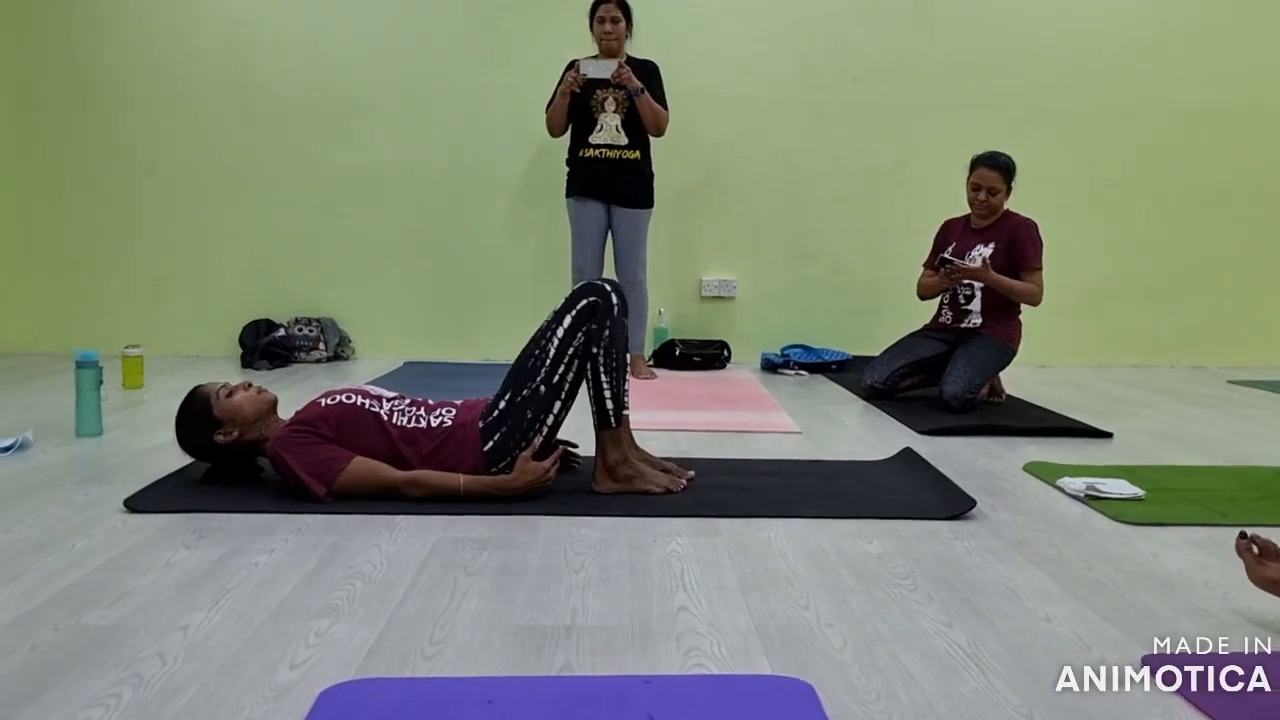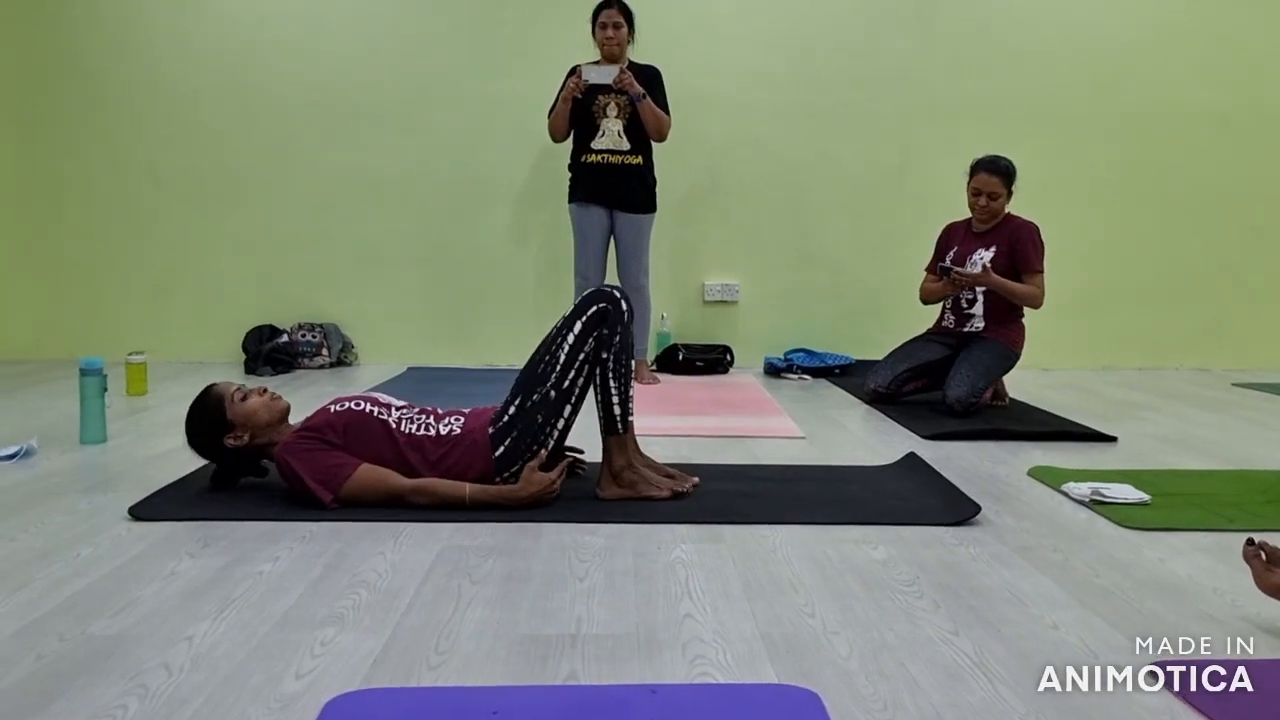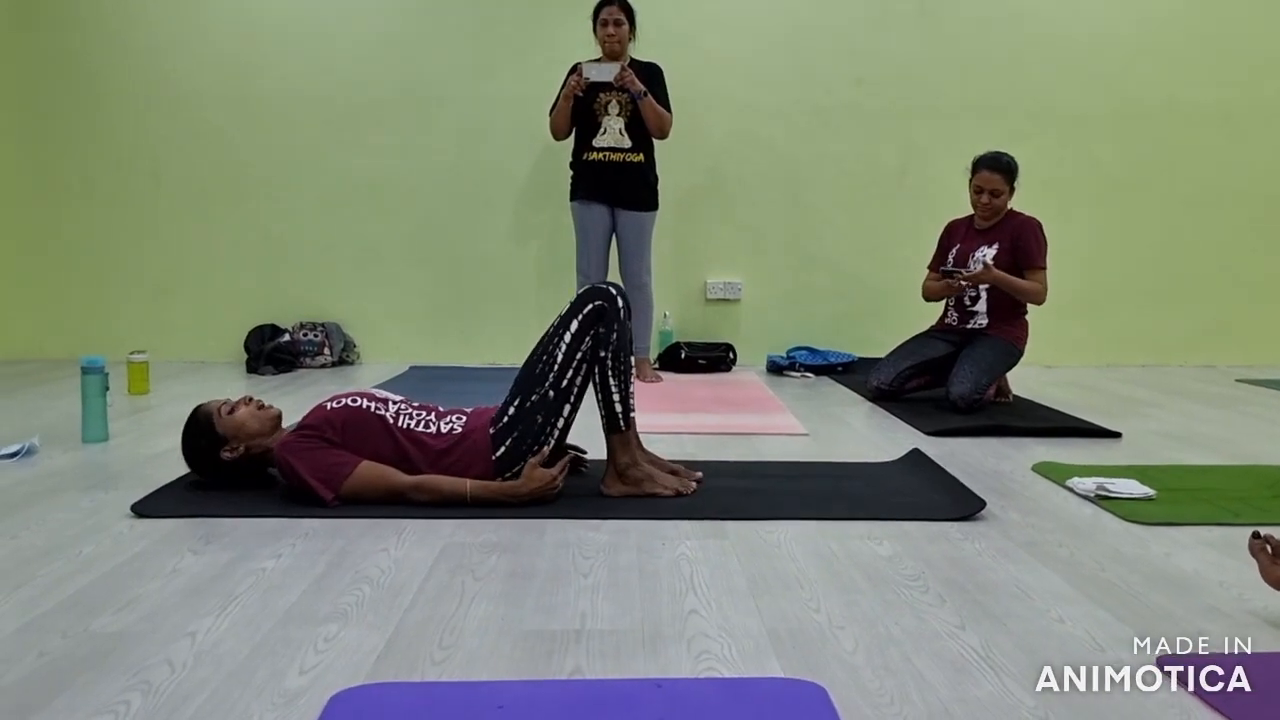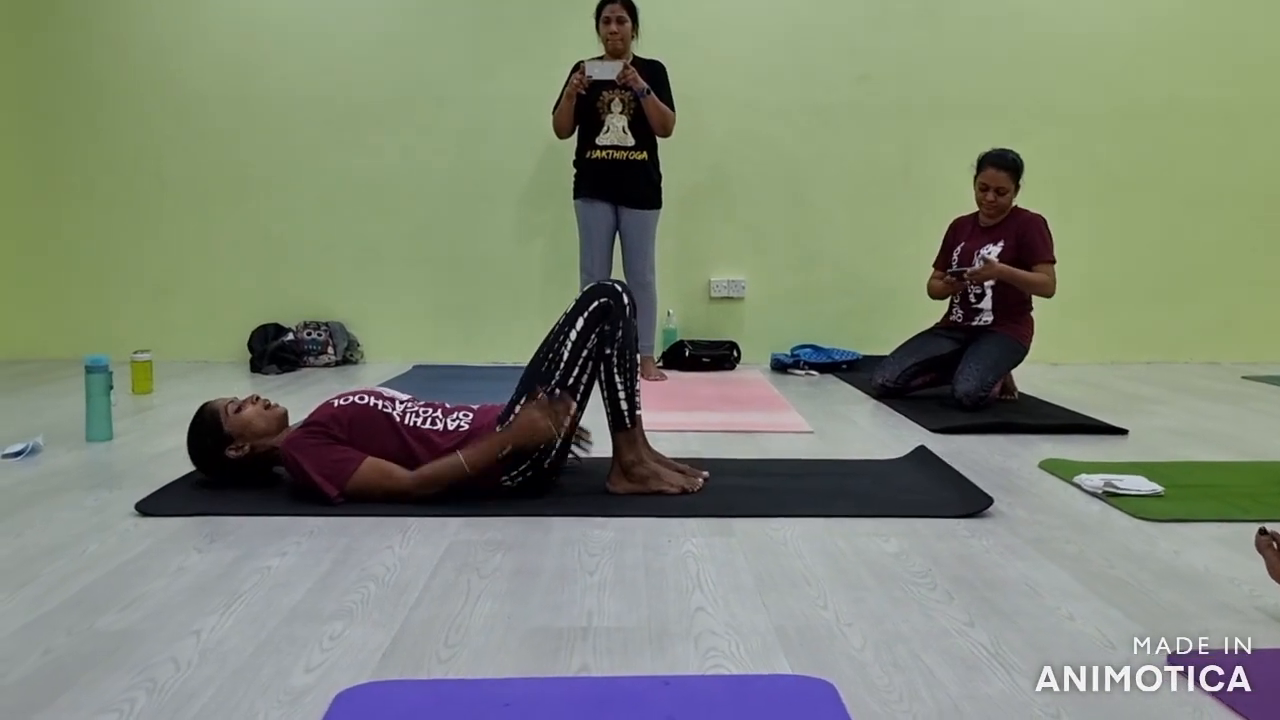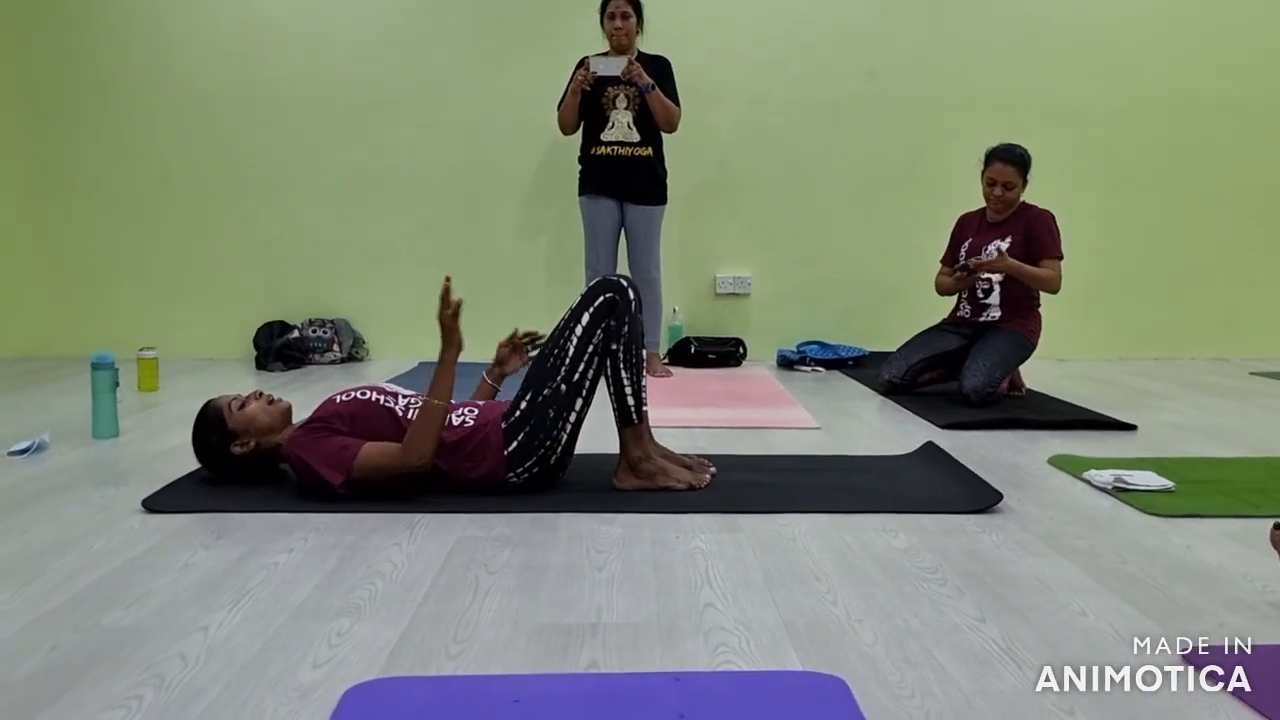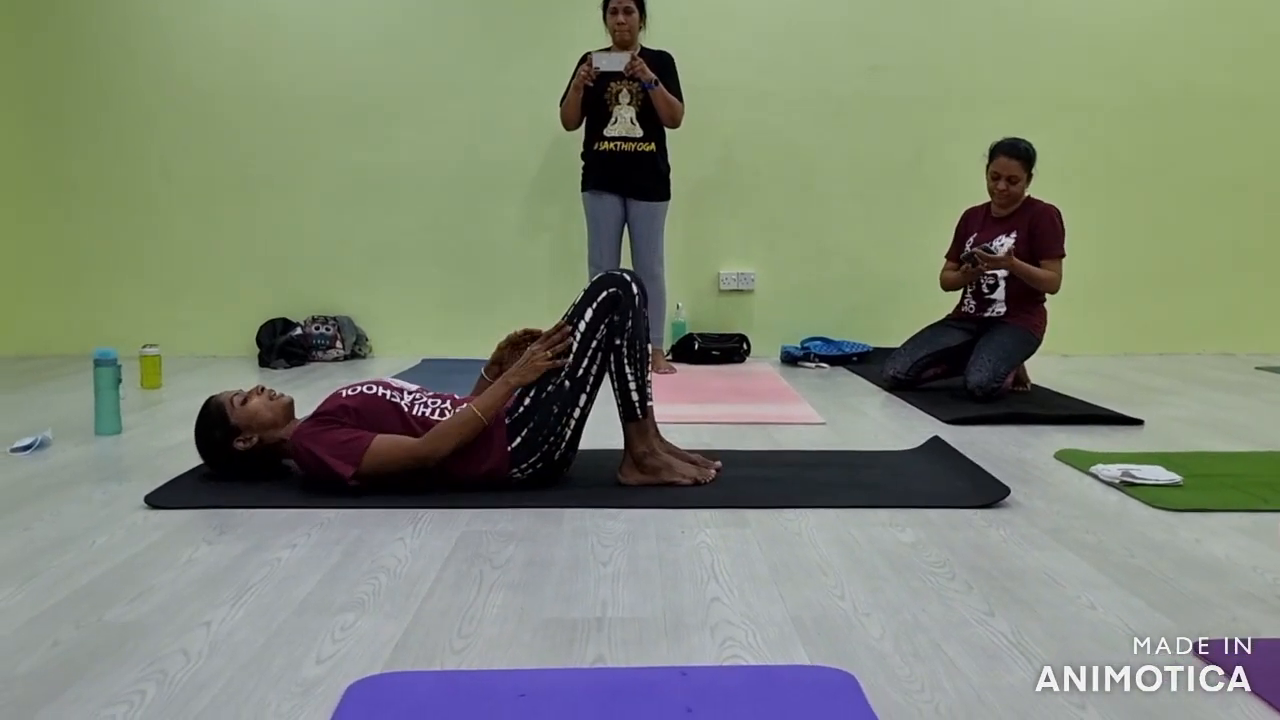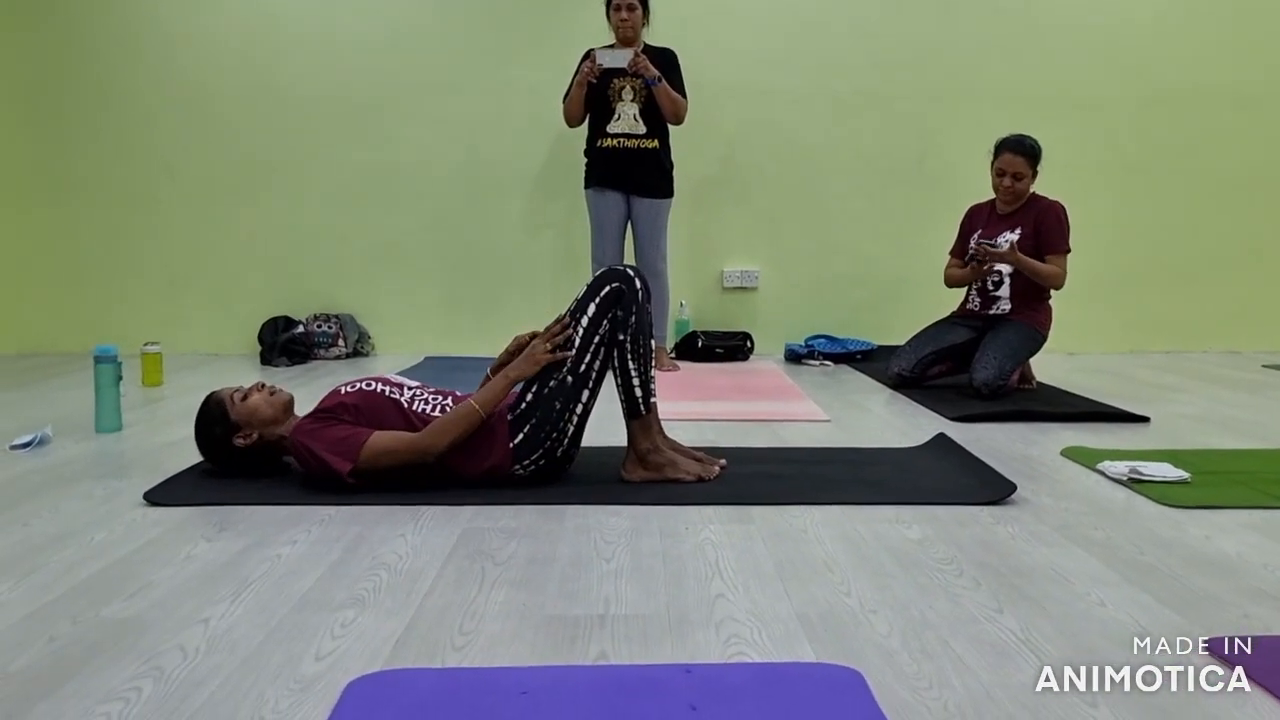
dt=0.3s
person 1, frame 1
left shoulder: (306, 426)
right shoulder: (291, 450)
right elbow: (403, 482)
left wrist: (534, 436)
right wrist: (506, 484)
left hip: (484, 424)
right hip: (492, 447)
left knee: (601, 298)
right knee: (595, 303)
left ankle: (621, 451)
right ankle: (615, 466)
person 1, frame 2
left shoulder: (312, 434)
right shoulder: (298, 456)
right elbow: (410, 490)
left wrist: (540, 447)
right wrist: (512, 493)
left hip: (490, 431)
right hip: (500, 456)
left knee: (607, 305)
right knee: (604, 310)
left ankle: (625, 458)
right ankle: (620, 473)
person 1, frame 3
left shoulder: (309, 434)
right shoulder: (297, 455)
right elbow: (410, 488)
left wrist: (547, 438)
right wrist: (512, 490)
left hip: (493, 433)
right hip: (504, 453)
left knee: (605, 301)
right knee: (599, 307)
left ankle: (629, 454)
right ankle: (624, 470)
person 1, frame 4
left shoulder: (315, 434)
right shoulder: (304, 453)
right elbow: (413, 482)
right wrist: (508, 442)
left hip: (499, 432)
right hip: (508, 460)
left knee: (609, 297)
right knee: (604, 305)
left ankle: (635, 452)
right ankle: (630, 467)
person 1, frame 5
left shoulder: (319, 431)
right shoulder: (309, 451)
right elbow: (415, 459)
left wrist: (497, 373)
right wrist: (449, 356)
left hip: (505, 429)
right hip: (518, 452)
left knee: (614, 292)
right knee: (609, 301)
left ankle: (642, 448)
right ankle: (637, 464)
person 1, frame 6
left shoulder: (322, 428)
right shoulder: (315, 445)
right elbow: (431, 450)
left wrist: (496, 367)
right wrist: (513, 377)
left hip: (511, 429)
right hip: (522, 449)
left knee: (621, 287)
right knee: (613, 295)
left ankle: (648, 443)
right ankle: (642, 459)
person 1, frame 7
left shoulder: (323, 422)
right shoulder: (314, 440)
right elbow: (428, 445)
left wrist: (502, 366)
right wrist: (516, 373)
left hip: (514, 424)
right hip: (523, 445)
left knee: (621, 283)
right knee: (615, 292)
left ankle: (651, 439)
right ankle: (646, 455)
person 2, frame 1
left shoulder: (646, 69)
right shoulder: (576, 68)
left elbow: (659, 128)
right elbow: (554, 129)
left wrist: (635, 87)
right wrist: (565, 91)
left hip: (633, 188)
right hip: (585, 188)
left knee: (632, 274)
right knee: (585, 273)
left ankle: (637, 356)
person 2, frame 2
left shoulder: (648, 75)
right shoulder: (578, 74)
left elbow: (661, 133)
right elbow: (557, 135)
left wrist: (637, 92)
right wrist: (567, 97)
left hip: (635, 194)
right hip: (588, 194)
left knee: (635, 279)
right knee: (587, 279)
left ankle: (640, 361)
person 2, frame 3
left shoulder: (649, 72)
right shoulder: (580, 71)
left elbow: (663, 130)
right elbow: (558, 133)
left wrist: (638, 90)
right wrist: (568, 95)
left hip: (637, 191)
right hip: (589, 191)
left knee: (637, 277)
right knee: (590, 277)
left ankle: (642, 359)
person 2, frame 4
left shoulder: (652, 70)
right shoulder: (583, 69)
left elbow: (666, 128)
right elbow: (561, 131)
left wrist: (641, 87)
right wrist: (571, 93)
left hip: (640, 189)
right hip: (593, 189)
left knee: (642, 275)
right knee: (593, 275)
left ankle: (647, 357)
person 2, frame 5
left shoulder: (657, 65)
right shoulder: (588, 66)
left elbow: (671, 124)
right elbow: (566, 127)
left wrist: (646, 84)
right wrist: (575, 89)
left hip: (645, 185)
right hip: (598, 185)
left knee: (647, 271)
right knee: (599, 271)
left ankle: (652, 353)
person 2, frame 6
left shoulder: (660, 61)
right shoulder: (590, 61)
left elbow: (674, 119)
right elbow: (569, 122)
left wrist: (649, 79)
right wrist: (579, 84)
left hip: (649, 181)
right hip: (601, 181)
left knee: (650, 267)
right knee: (602, 267)
left ankle: (656, 349)
person 2, frame 7
left shoulder: (663, 58)
right shoulder: (593, 58)
left elbow: (678, 116)
right elbow: (572, 119)
left wrist: (652, 76)
right wrist: (581, 82)
left hip: (652, 179)
right hip: (604, 178)
left knee: (653, 264)
right knee: (606, 264)
left ankle: (659, 347)
person 3, frame 1
left shoulder: (1020, 229)
right shoulder: (950, 228)
left elbow: (1035, 294)
right elbow: (922, 290)
left wrist: (988, 277)
right wrist: (943, 280)
left hip: (993, 333)
right hip: (944, 329)
left knee: (956, 394)
right knee: (873, 382)
left ankle: (983, 379)
right ankle: (955, 369)
person 3, frame 2
left shoulder: (1022, 232)
right shoulder: (952, 232)
left elbow: (1036, 297)
right elbow: (925, 294)
left wrist: (990, 281)
right wrist: (946, 287)
left hip: (996, 337)
right hip: (947, 333)
left knee: (959, 398)
right knee: (876, 386)
left ankle: (987, 383)
right ankle: (959, 373)
person 3, frame 3
left shoulder: (1024, 228)
right shoulder: (954, 229)
left elbow: (1039, 293)
right elbow: (927, 289)
left wrist: (995, 277)
right wrist: (946, 288)
left hip: (999, 334)
right hip: (950, 330)
left knee: (963, 395)
right knee: (879, 383)
left ankle: (990, 379)
right ankle: (962, 371)
person 3, frame 4
left shoulder: (1029, 225)
right shoulder: (959, 227)
left elbow: (1048, 286)
right elbow: (933, 287)
left wrist: (1001, 271)
right wrist: (948, 286)
left hip: (1004, 331)
right hip: (955, 328)
left knee: (968, 392)
right knee: (883, 381)
left ankle: (995, 377)
right ankle: (966, 367)
person 3, frame 5
left shoulder: (1037, 220)
right shoulder: (966, 222)
left elbow: (1053, 282)
right elbow: (940, 283)
left wrist: (1009, 265)
right wrist: (958, 282)
left hip: (1012, 327)
right hip: (963, 323)
left knee: (975, 388)
right knee: (890, 376)
left ankle: (1002, 373)
right ankle: (974, 363)
person 3, frame 6
left shoulder: (1043, 216)
right shoulder: (971, 217)
left elbow: (1053, 282)
right elbow: (945, 279)
left wrist: (1012, 265)
right wrist: (965, 275)
left hip: (1017, 322)
right hip: (967, 319)
left knee: (980, 384)
right knee: (895, 372)
left ankle: (1008, 368)
right ankle: (978, 359)
person 3, frame 7
left shoulder: (1048, 212)
right shoulder: (976, 214)
left elbow: (1058, 278)
right elbow: (949, 276)
left wrist: (1015, 259)
right wrist: (972, 273)
left hip: (1022, 319)
right hip: (972, 316)
left knee: (986, 381)
right knee: (900, 370)
left ankle: (1014, 367)
right ankle: (982, 356)
